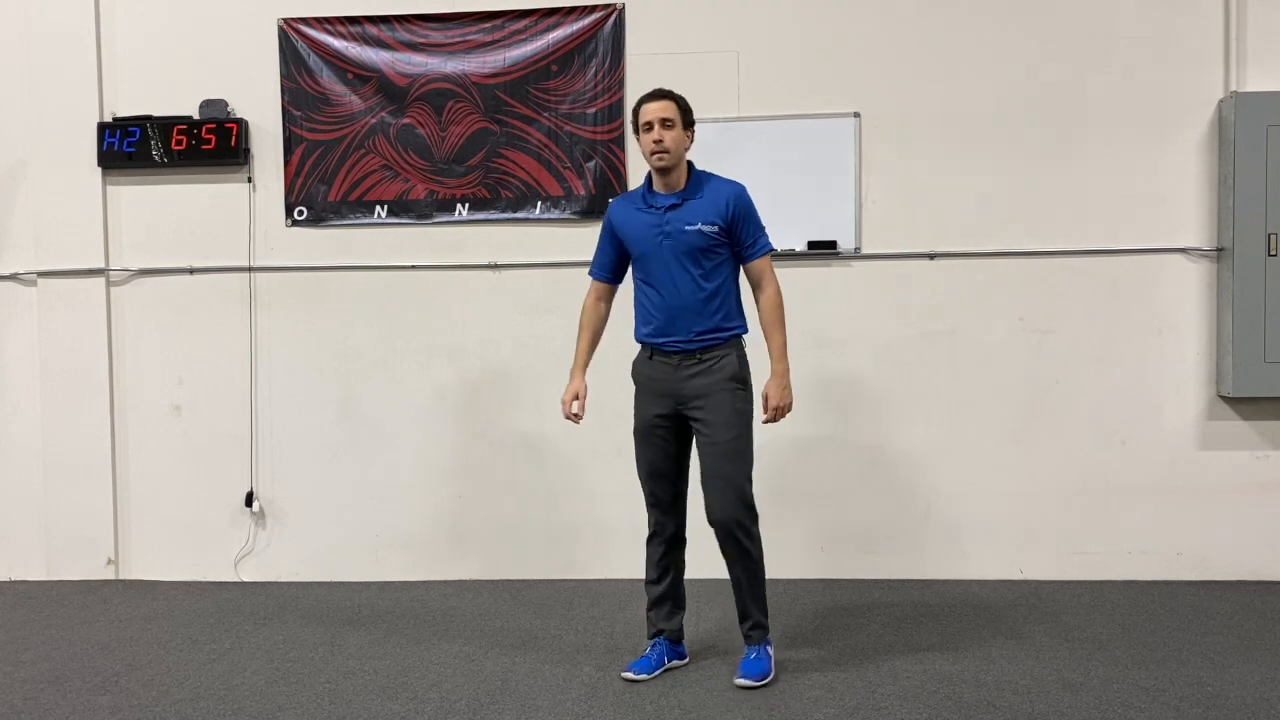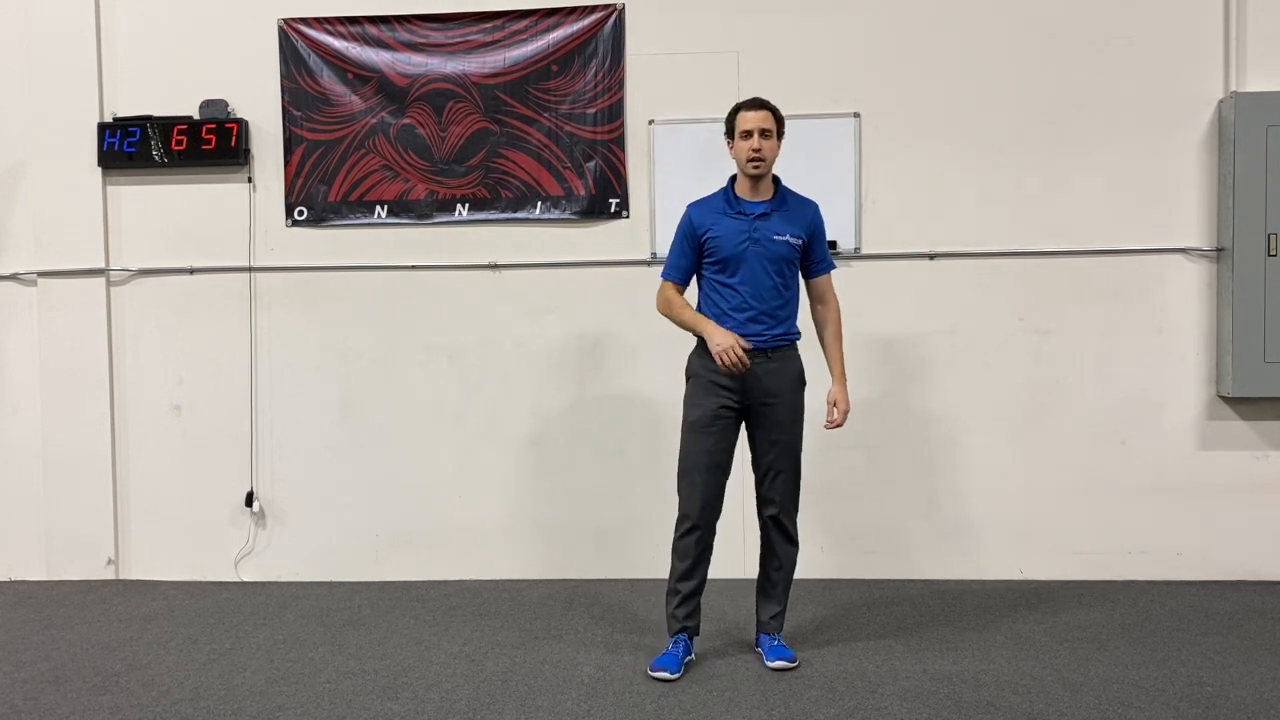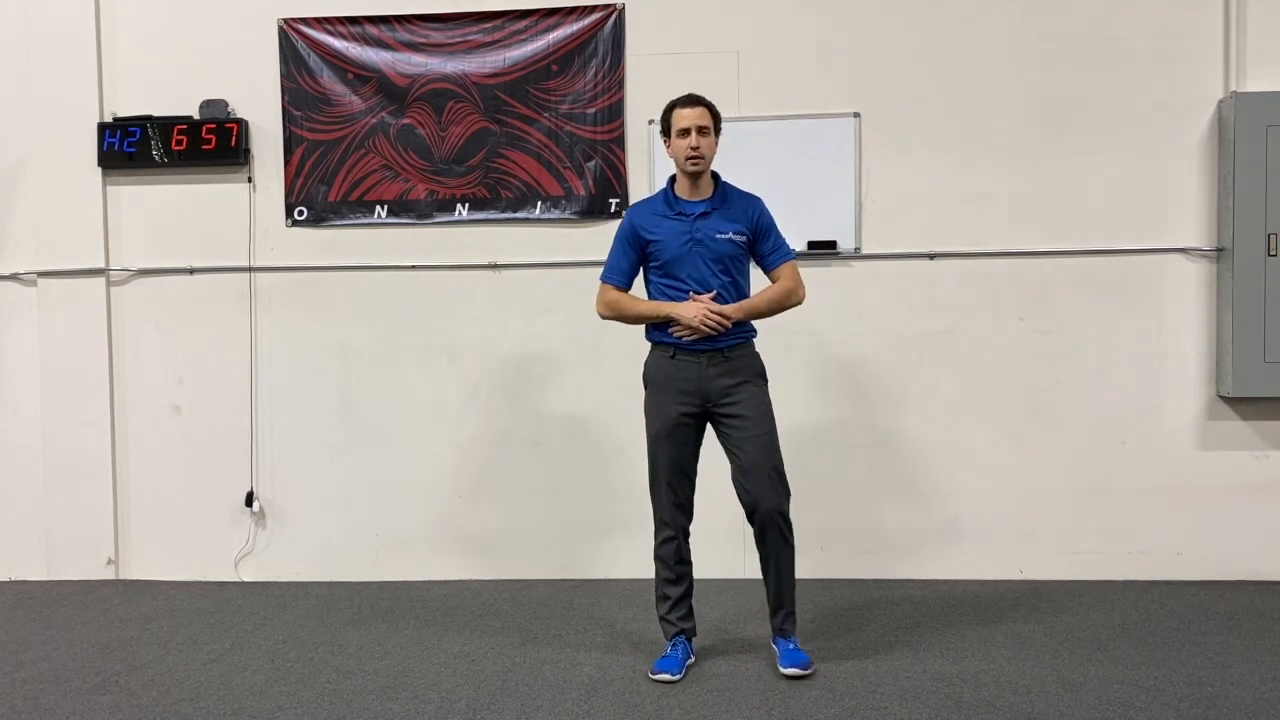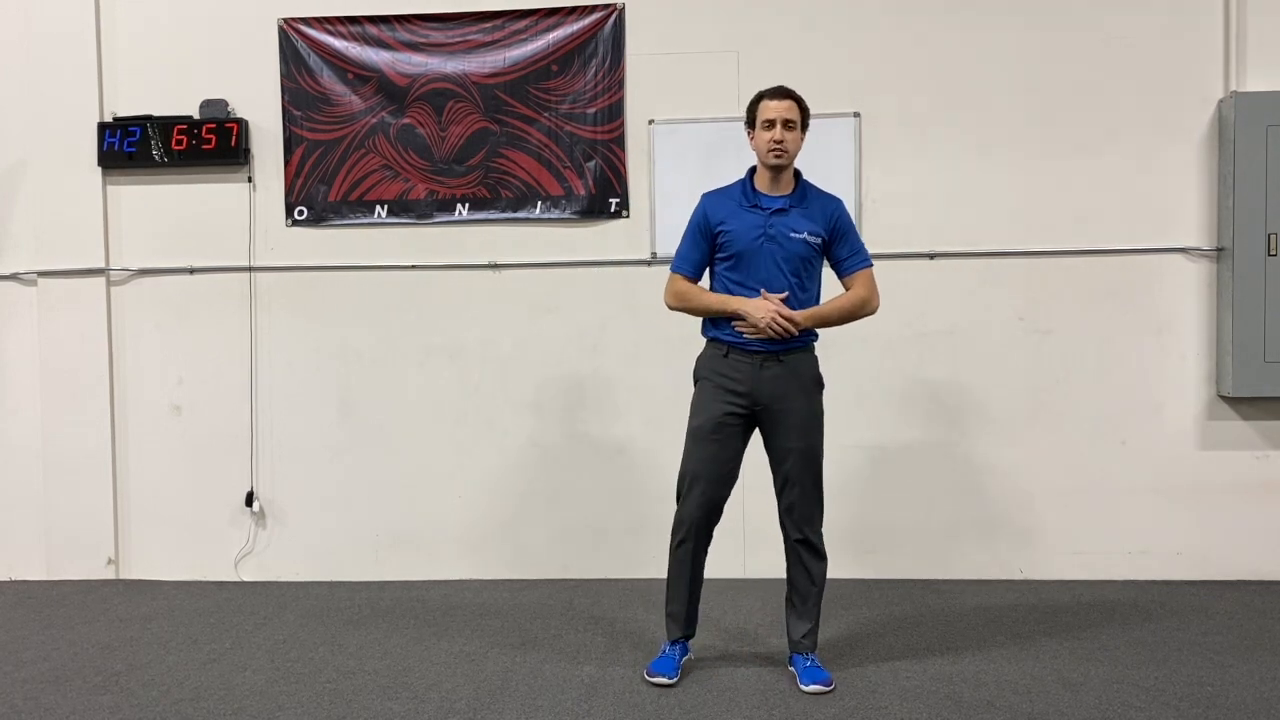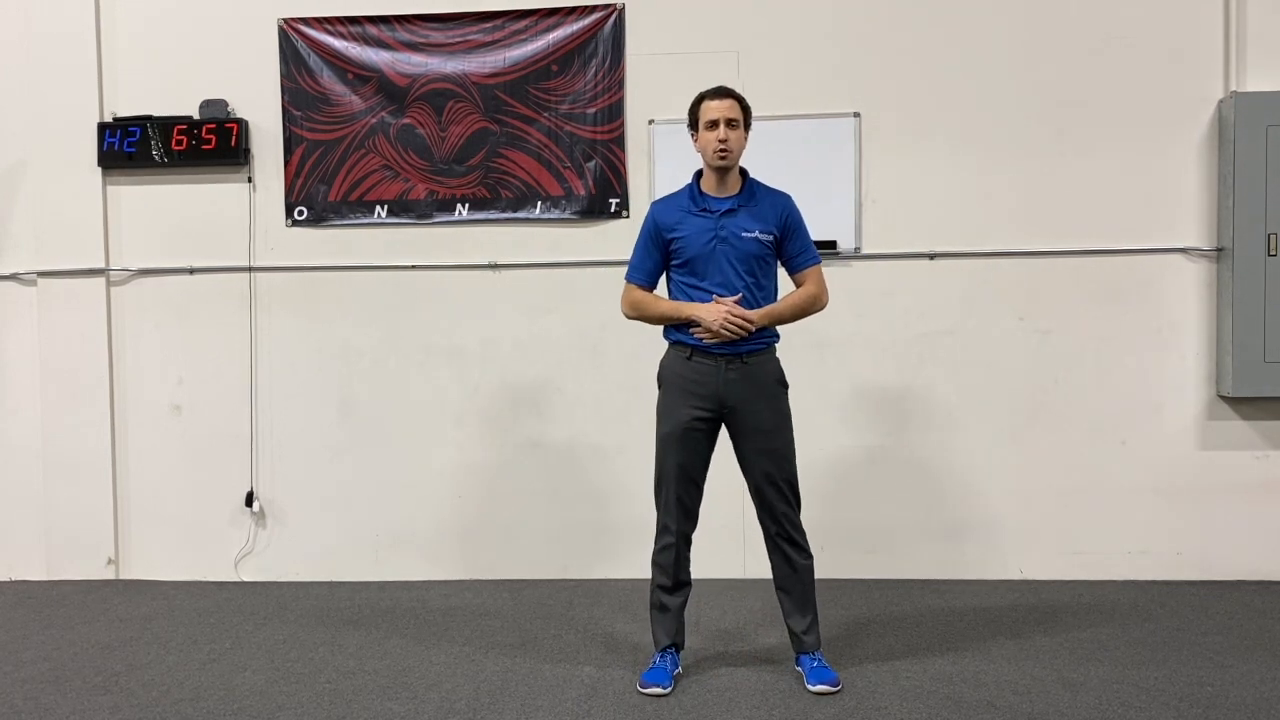
dt=1s
person 1, frame 1
left shoulder: (729, 198)
right shoulder: (622, 213)
left elbow: (765, 285)
right elbow: (599, 296)
left wrist: (780, 369)
right wrist: (578, 373)
left hip: (720, 369)
right hip: (655, 373)
left knee: (731, 509)
right knee: (663, 516)
left ankle: (757, 638)
right ankle: (665, 637)
person 1, frame 2
left shoulder: (804, 214)
right shoulder: (701, 215)
left elbow: (824, 300)
right elbow: (667, 294)
left wrist: (838, 379)
right wrist: (710, 330)
left hip: (779, 370)
right hip: (713, 370)
left knee: (779, 508)
right knee: (697, 507)
left ankle: (770, 629)
right ankle: (681, 633)
person 1, frame 3
left shoulder: (748, 209)
right shoulder: (642, 218)
left elbow: (791, 287)
right elbow: (608, 301)
left wrist: (728, 312)
right wrist: (676, 308)
left hip: (738, 368)
right hip: (671, 372)
left knee: (770, 503)
right knee: (671, 514)
left ankle: (784, 630)
right ankle: (679, 636)
person 1, frame 4
left shoulder: (827, 210)
right shoulder: (715, 206)
left elbow: (865, 296)
right elbow: (676, 291)
left wrist: (797, 317)
right wrist: (744, 305)
left hip: (794, 373)
right hip: (723, 370)
left knee: (802, 518)
right knee: (695, 510)
left ankle: (803, 648)
right ankle: (677, 639)
person 1, frame 5
left shoulder: (777, 207)
right shoulder: (665, 213)
left elbow: (814, 292)
right elbow: (633, 301)
left wrist: (754, 316)
right wrist: (698, 309)
left hip: (756, 372)
right hip: (687, 373)
left knee: (781, 516)
right knee: (674, 518)
left ankle: (807, 647)
right ankle: (667, 648)
